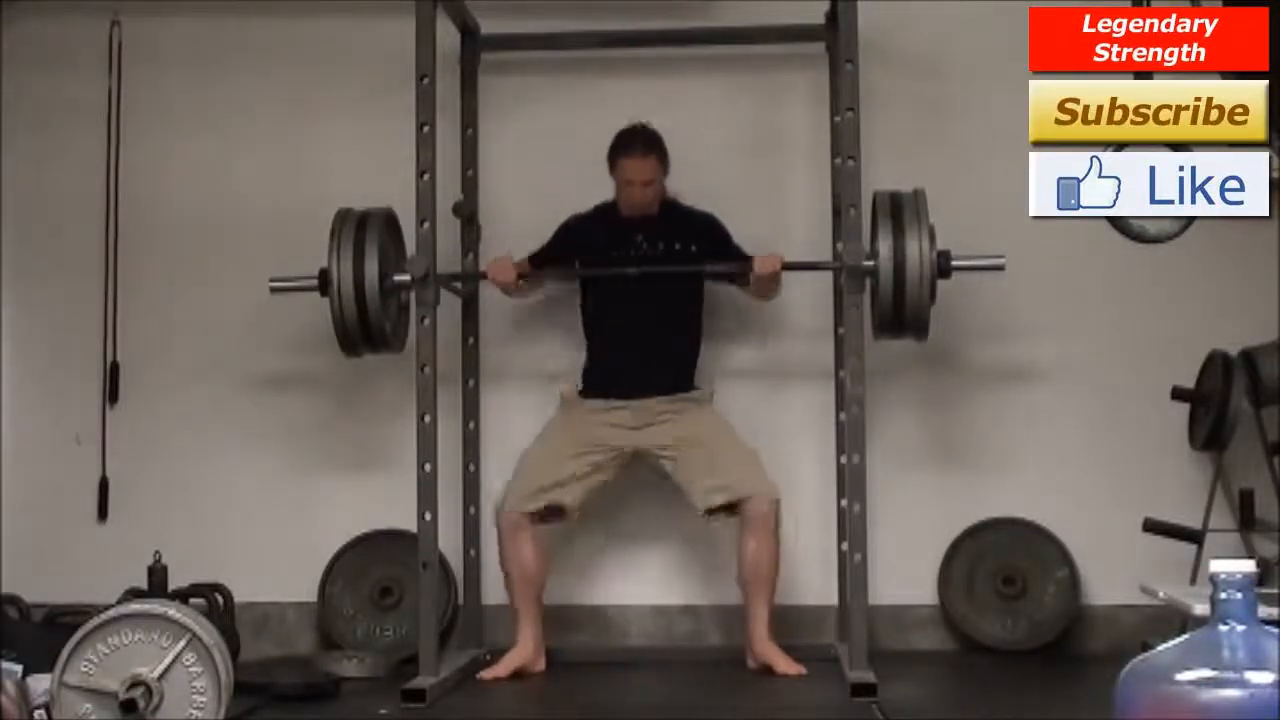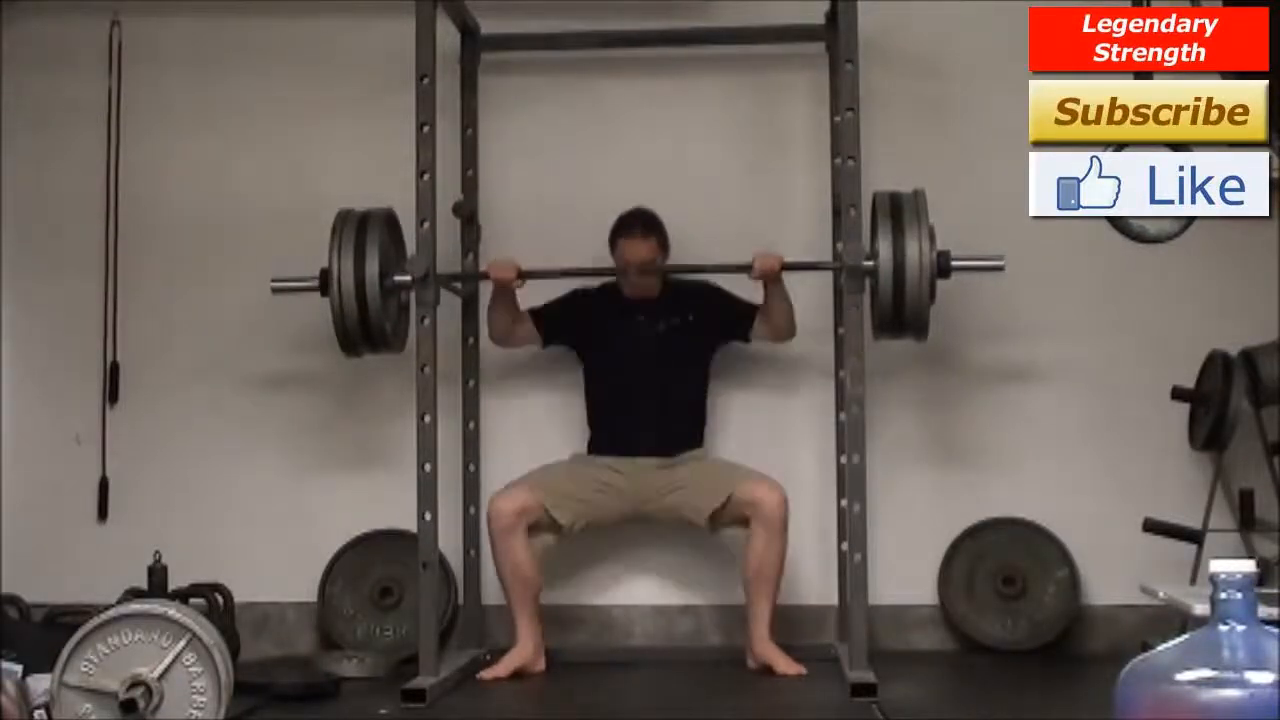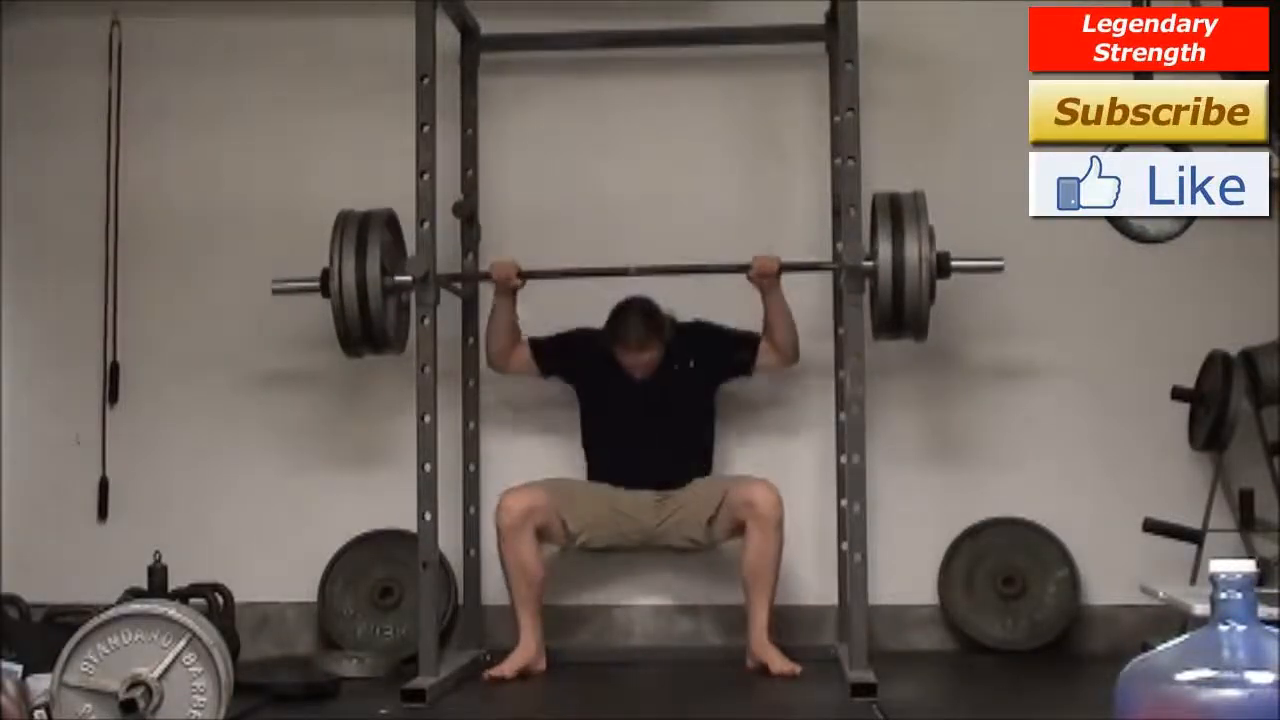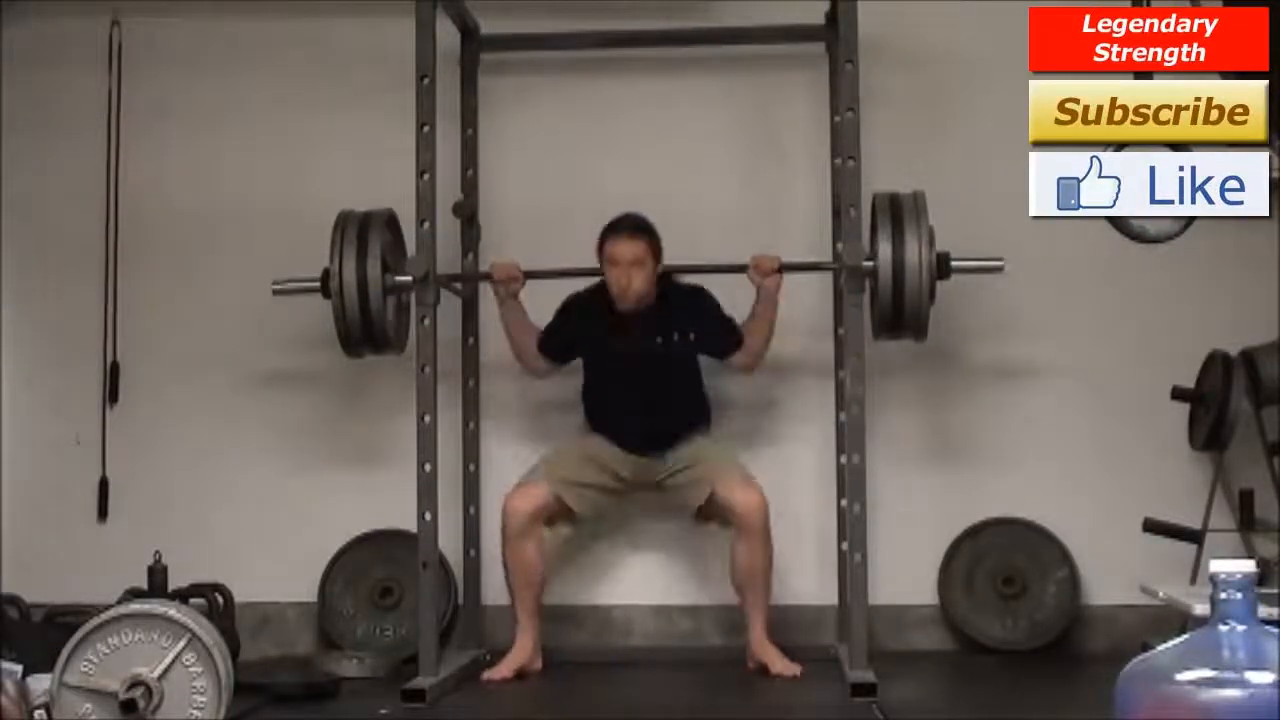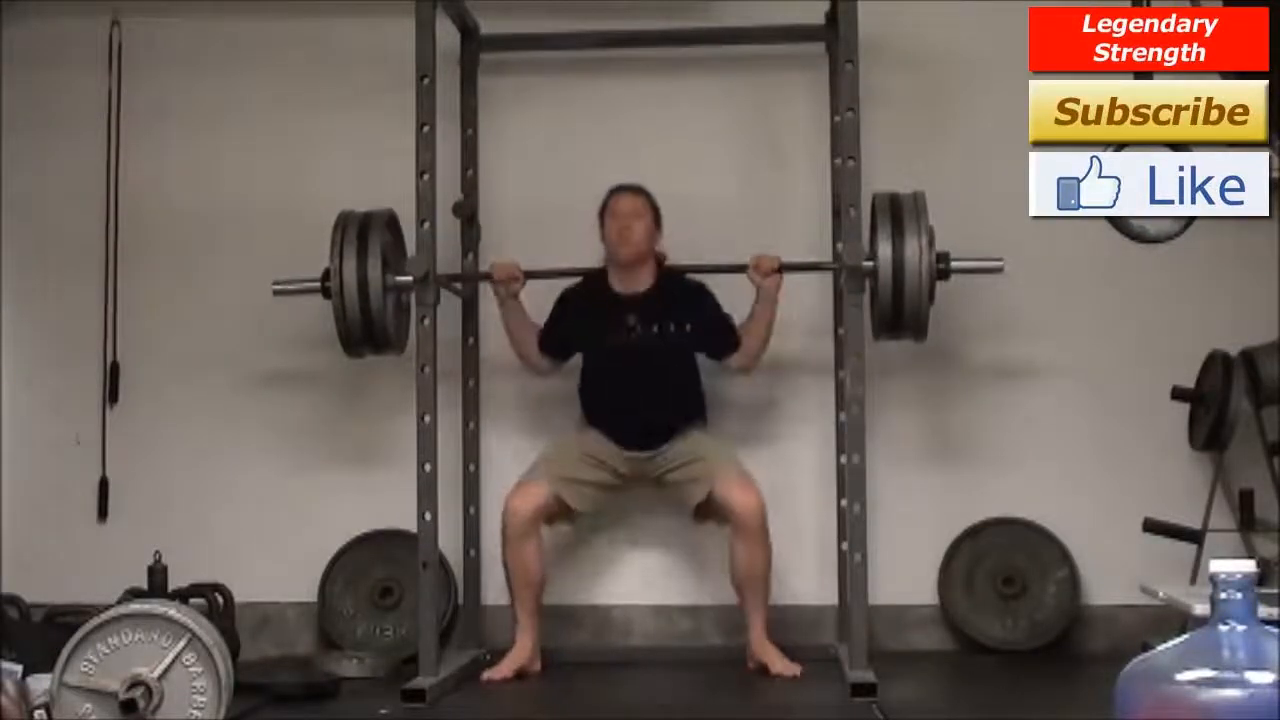
dt=0.3s
person 1, frame 1
left shoulder: (697, 229)
right shoulder: (584, 231)
left elbow: (753, 280)
right elbow: (532, 271)
left wrist: (766, 272)
right wrist: (509, 273)
left hip: (678, 405)
right hip: (597, 406)
left knee: (760, 500)
right knee: (515, 508)
left ankle: (759, 642)
right ankle: (529, 645)
person 1, frame 2
left shoulder: (700, 303)
right shoulder: (586, 309)
left elbow: (781, 331)
right elbow: (505, 334)
left wrist: (773, 280)
right wrist: (501, 289)
left hip: (684, 468)
right hip: (604, 470)
left knee: (768, 502)
right knee: (505, 509)
left ankle: (760, 641)
right ankle: (528, 645)
person 1, frame 3
left shoulder: (701, 344)
right shoulder: (584, 350)
left elbow: (785, 354)
right elbow: (502, 358)
left wrist: (770, 289)
right wrist: (505, 295)
left hip: (687, 499)
right hip: (609, 501)
left knee: (763, 500)
right knee: (514, 508)
left ankle: (759, 642)
right ankle: (530, 645)
person 1, frame 4
left shoulder: (691, 304)
right shoulder: (581, 310)
left elbow: (746, 356)
right elbow: (539, 362)
left wrist: (767, 294)
right wrist: (508, 301)
left hip: (683, 445)
right hip: (605, 445)
left knee: (749, 506)
right knee: (520, 509)
left ankle: (759, 642)
right ankle: (526, 646)
person 1, frame 5
left shoulder: (689, 297)
right shoulder: (579, 301)
left elbow: (741, 358)
right elbow: (541, 361)
left wrist: (767, 293)
right wrist: (508, 300)
left hip: (681, 438)
right hip: (602, 440)
left knee: (747, 506)
right knee: (520, 509)
left ankle: (759, 641)
right ankle: (526, 644)
